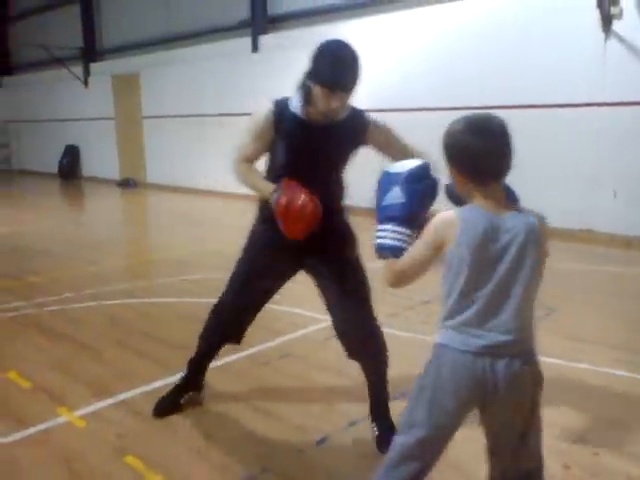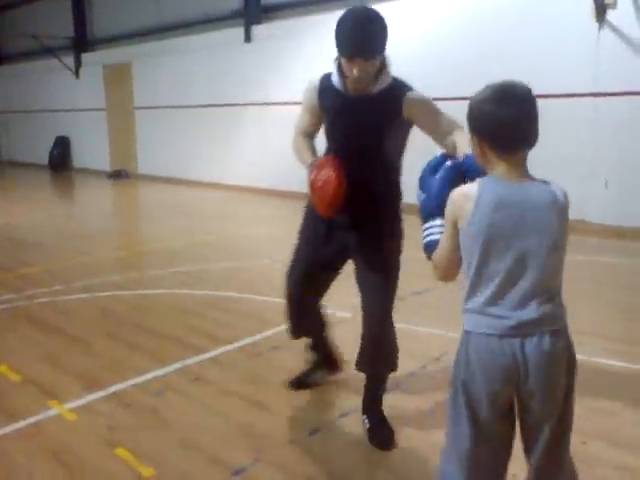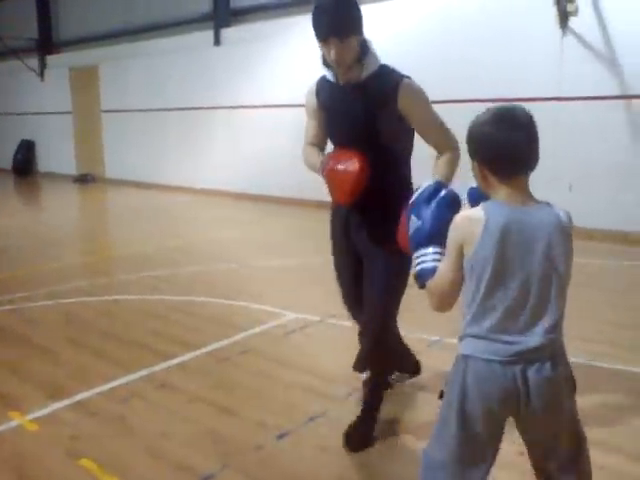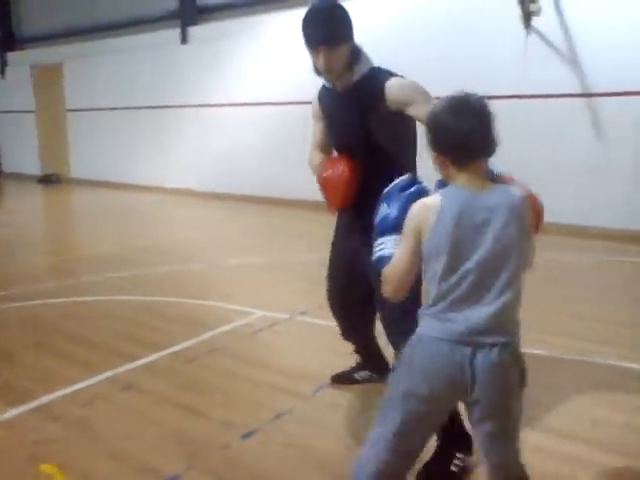
dt=0.2s
person 1, frame 1
left shoulder: (361, 126)
right shoulder: (274, 116)
left elbow: (408, 156)
right elbow: (241, 163)
right wrist: (269, 191)
left hip: (329, 233)
right hip: (274, 229)
left knee: (360, 323)
right knee: (230, 308)
left ankle: (380, 416)
right ankle: (191, 382)
person 1, frame 2
left shoulder: (404, 101)
right shoulder: (320, 90)
left elbow: (459, 136)
right elbow: (302, 136)
right wrist: (312, 165)
left hip: (377, 221)
right hip: (326, 212)
left knee: (377, 316)
right knee: (299, 292)
left ankle: (372, 408)
right ankle: (323, 359)
person 1, frame 3
left shoulder: (398, 90)
right shoulder: (320, 91)
left elbow: (446, 144)
right elbow: (312, 147)
right wrist: (328, 166)
left hip: (391, 218)
right hip: (348, 215)
left knee: (378, 312)
right knee: (359, 301)
left ankle: (370, 411)
right ankle: (399, 360)
person 1, frame 4
left shoulder: (392, 90)
right shoulder: (324, 100)
right elbow: (317, 152)
right wrist: (325, 168)
right hip: (356, 219)
left knee: (402, 322)
right knee: (343, 297)
left ankle: (455, 439)
right ankle: (373, 364)
person 2, frame 1
left shoulder: (447, 223)
right shoulder: (535, 225)
left elbow: (395, 276)
left wrist: (396, 218)
left hip: (455, 360)
right hip: (515, 366)
person 2, frame 2
left shoulder: (463, 198)
right shoulder: (557, 199)
left elbow: (443, 271)
left wrist: (435, 215)
left hip: (484, 345)
right hip: (546, 346)
person 2, frame 3
left shoulder: (467, 223)
right shoulder: (561, 222)
left elbow: (440, 300)
left wrist: (427, 242)
left hip: (482, 368)
right hip: (546, 371)
person 2, frame 4
left shoulder: (424, 211)
right shoulder: (519, 203)
left elbow: (392, 288)
left wrist: (390, 234)
left hip: (433, 351)
right hip: (495, 355)
left knee: (388, 445)
